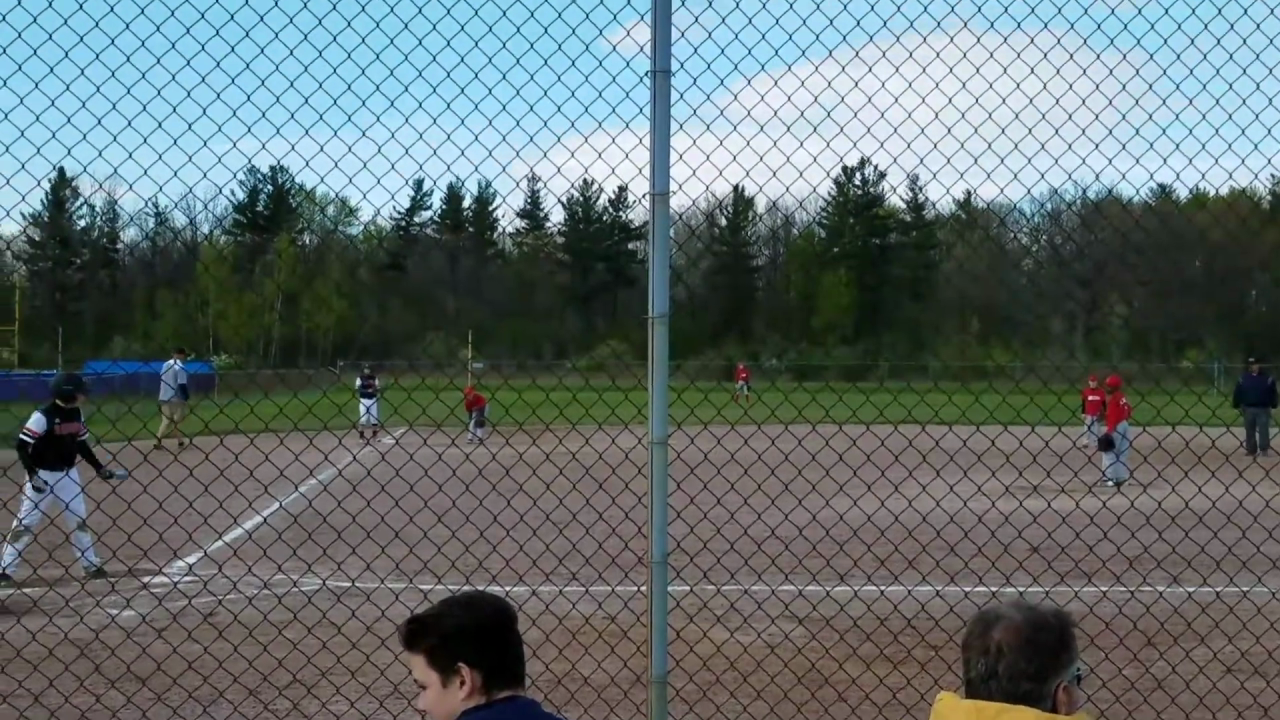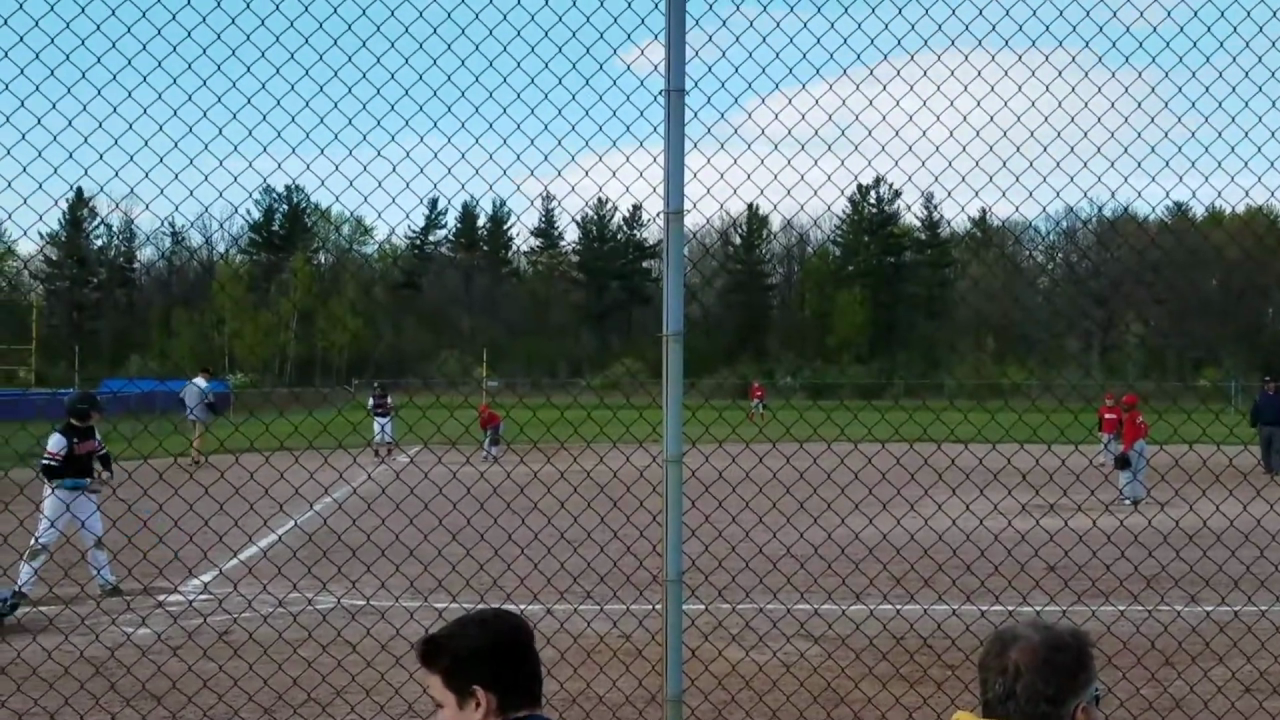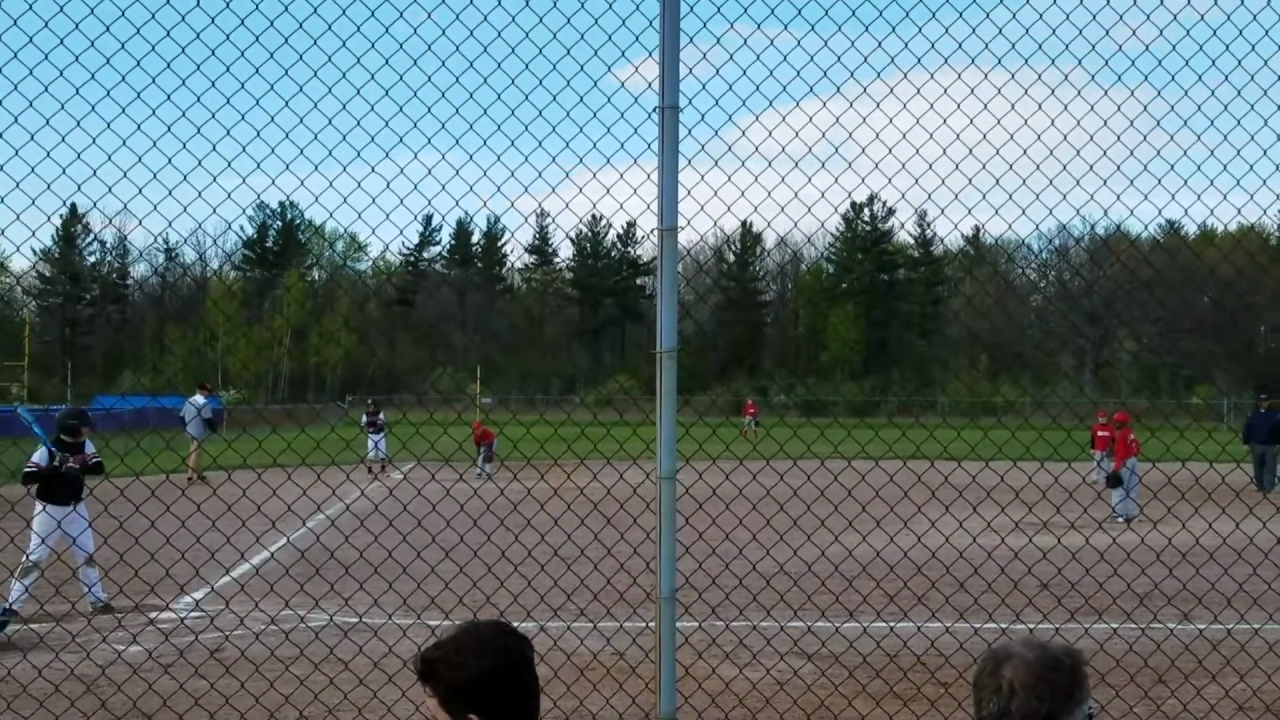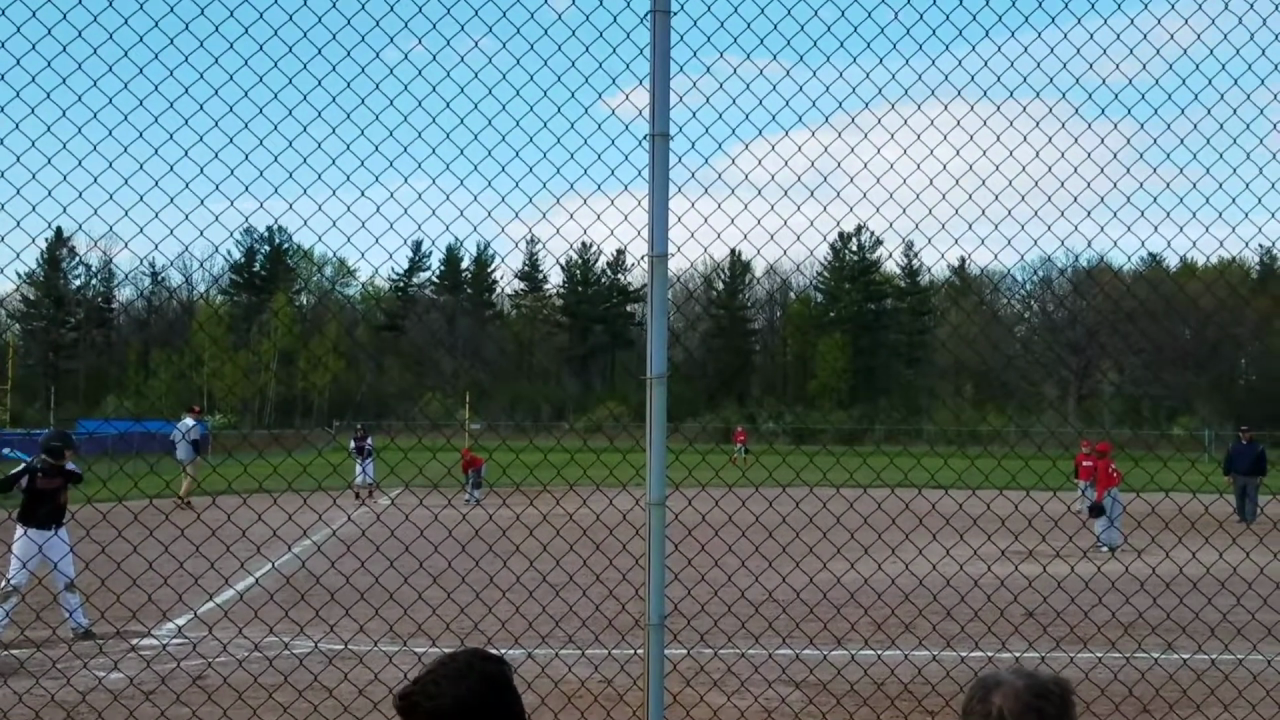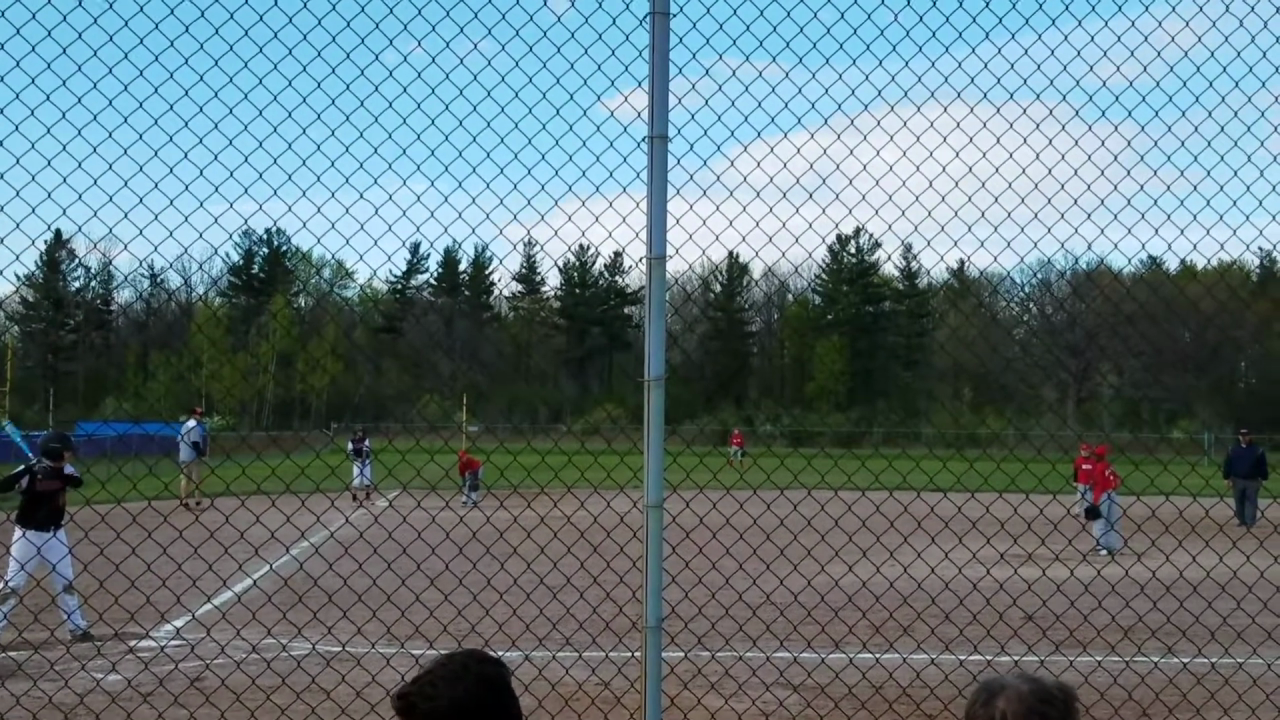
dt=0.3s
person 1, frame 1
left shoulder: (77, 413)
right shoulder: (43, 416)
left elbow: (82, 444)
right elbow: (22, 446)
left wrist: (99, 467)
right wrist: (32, 475)
left hip: (68, 474)
right hip: (42, 475)
left knee: (79, 519)
right knee: (26, 522)
left ankle: (91, 566)
person 1, frame 2
left shoulder: (92, 431)
right shoulder: (61, 436)
left elbow: (103, 454)
right elbow: (48, 471)
left wrist: (107, 471)
right wrist: (81, 482)
left hip: (84, 492)
right hip: (59, 494)
left knee: (96, 536)
right knee: (43, 541)
left ankle: (106, 583)
right ankle: (20, 591)
person 1, frame 3
left shoulder: (85, 445)
right shoulder: (48, 449)
left elbow: (100, 468)
right elbow: (26, 478)
left wrist: (77, 467)
right wrist: (54, 467)
left hip: (76, 508)
right hip: (49, 510)
left knee: (86, 555)
right knee: (35, 558)
left ankle: (98, 601)
person 1, frame 4
left shoulder: (65, 467)
right shoulder: (30, 468)
left elbow: (78, 478)
left wrist: (51, 468)
right wrist: (29, 467)
left hip: (57, 532)
right hip: (30, 533)
left knee: (67, 580)
left ankle: (80, 627)
person 1, frame 5
left shoulder: (64, 470)
right shoulder: (30, 471)
left elbow: (77, 482)
left wrist: (52, 472)
right wrist: (29, 468)
left hip: (55, 533)
right hip: (28, 535)
left knee: (66, 581)
left ankle: (78, 628)
